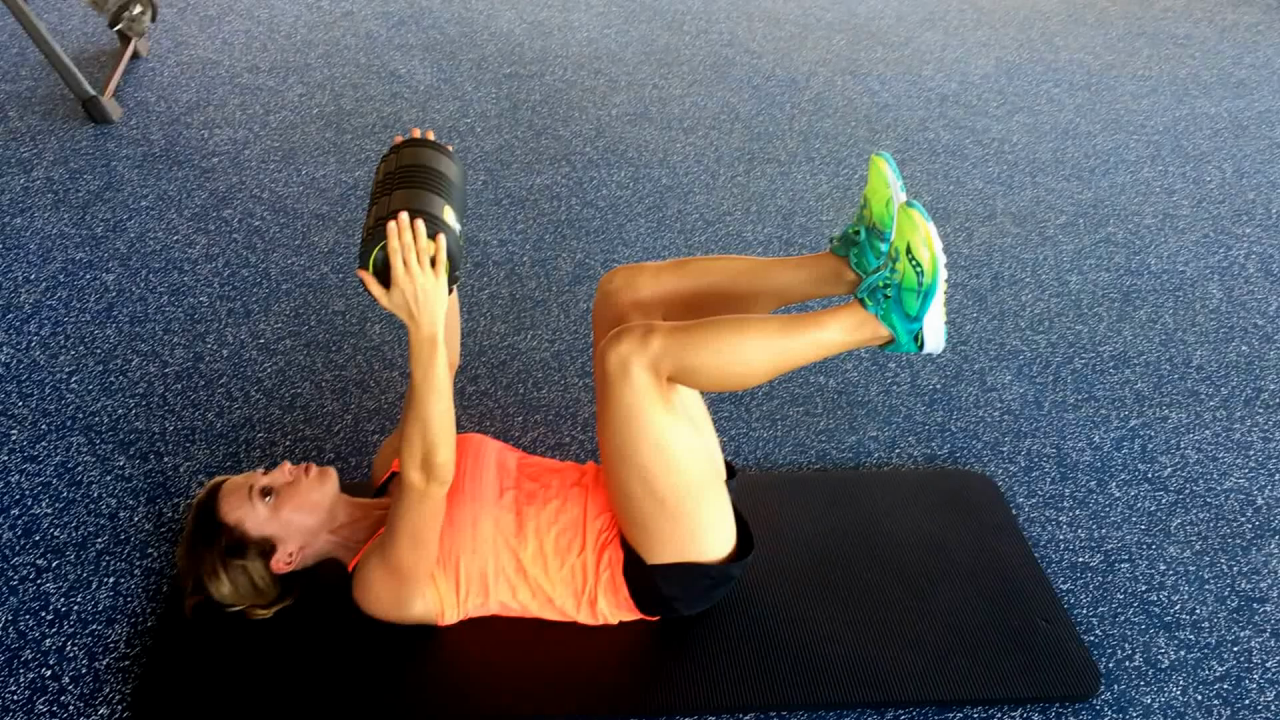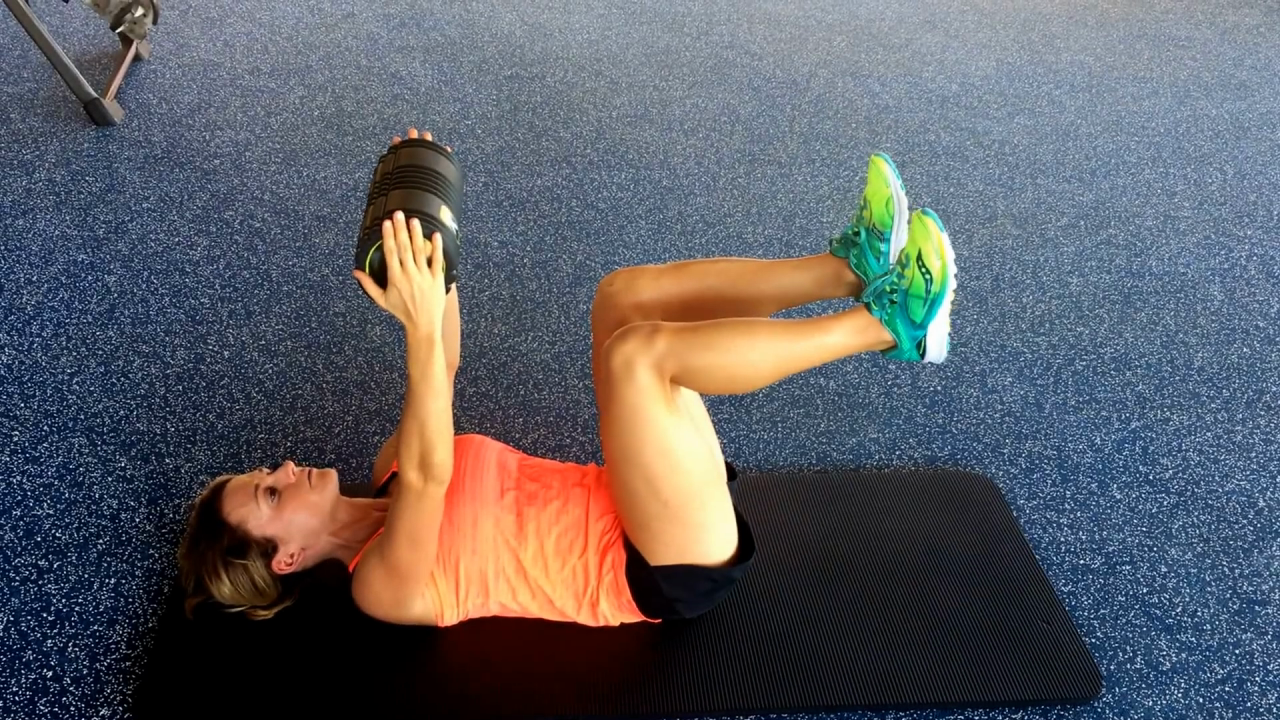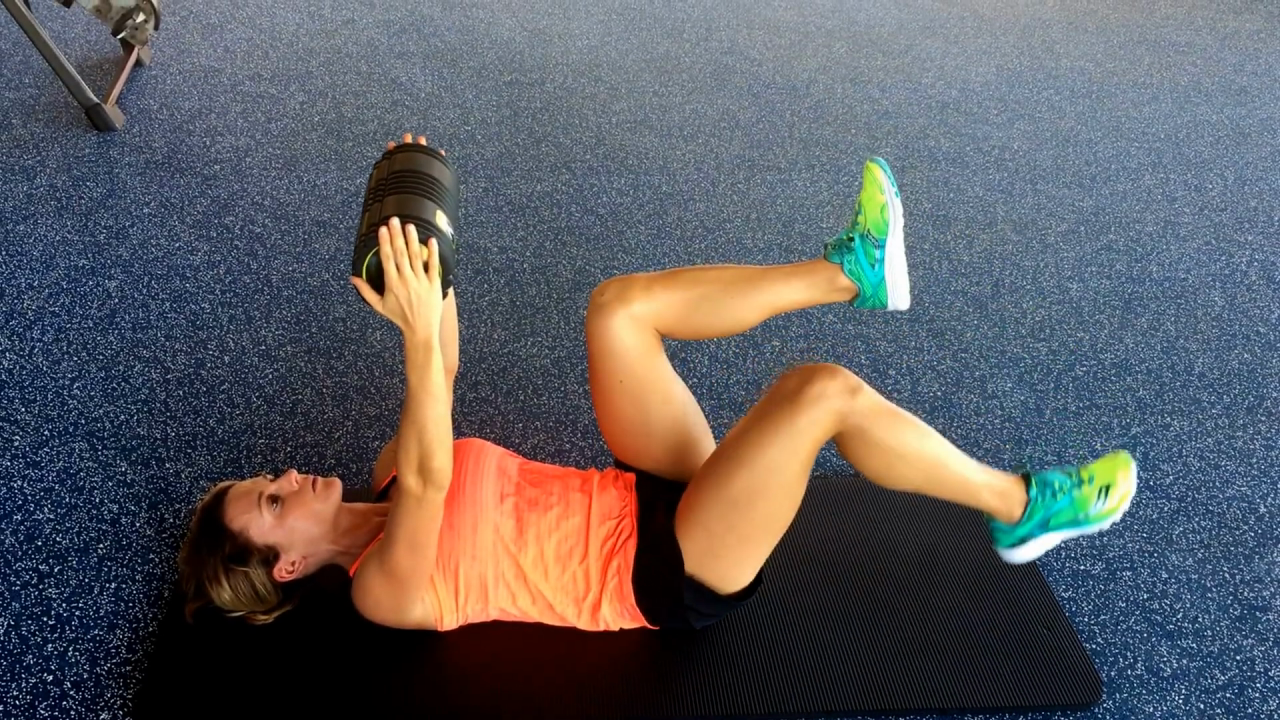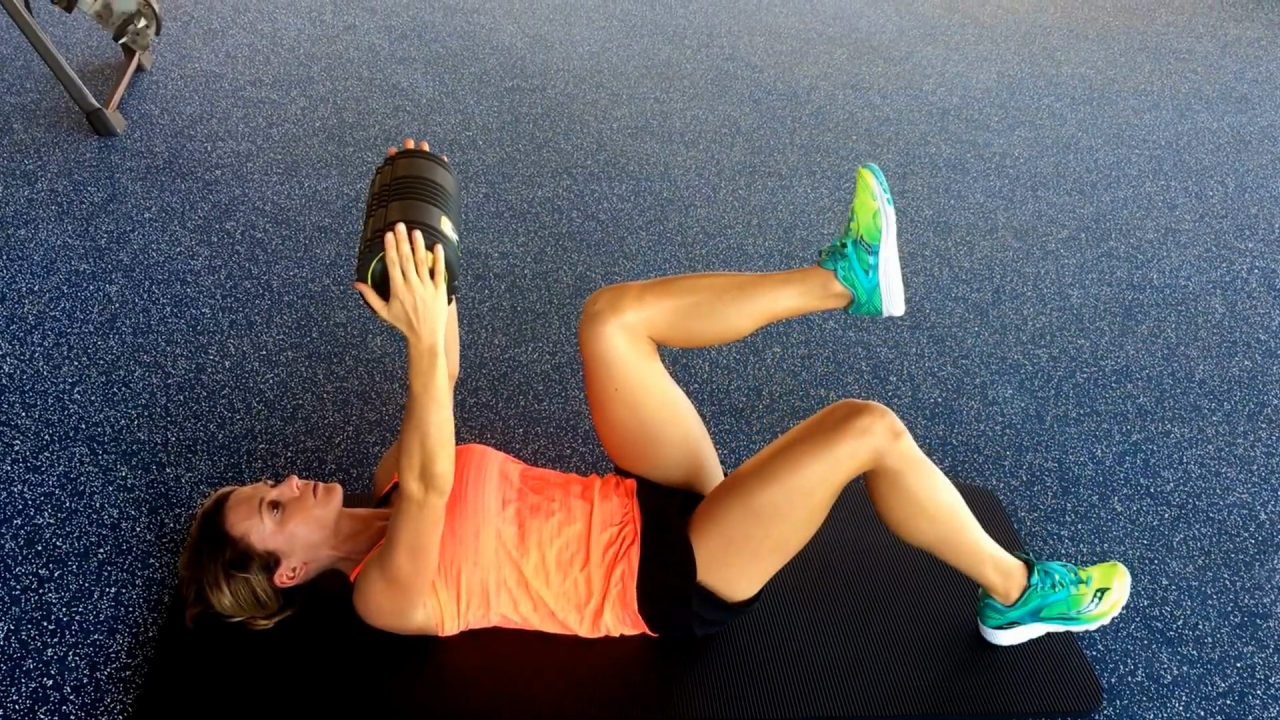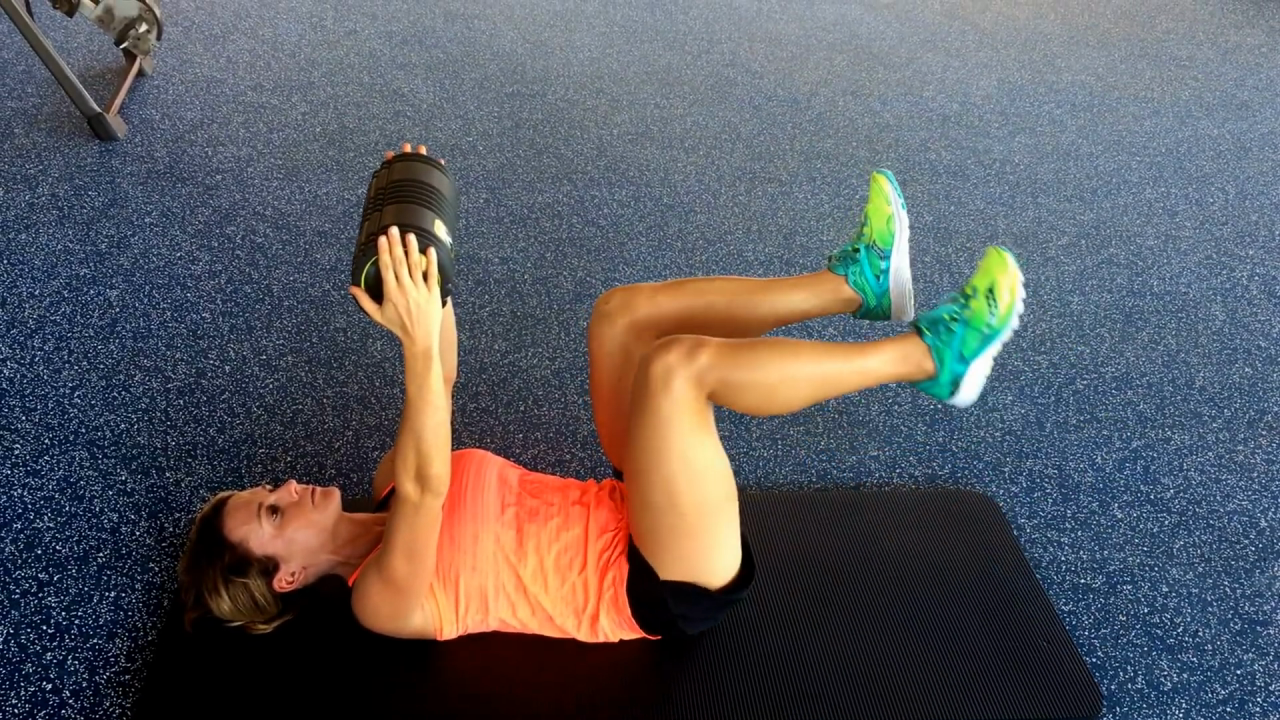
dt=1s
person 1, frame 1
left shoulder: (387, 476)
right shoulder: (385, 582)
left elbow: (440, 372)
right elbow: (436, 474)
left wrist: (434, 269)
right wrist: (422, 326)
left hip: (639, 504)
right hip: (669, 567)
left knee: (627, 291)
right knee: (634, 350)
left ankle: (849, 265)
right ankle: (881, 318)
person 1, frame 2
left shoulder: (388, 483)
right shoulder: (384, 582)
left elbow: (440, 373)
right elbow: (433, 471)
left wrist: (431, 252)
right wrist: (421, 325)
left hip: (644, 503)
right hip: (673, 569)
left knee: (627, 294)
right knee: (638, 351)
left ankle: (852, 266)
right ankle: (887, 325)
person 1, frame 3
left shoulder: (386, 488)
right shoulder: (387, 586)
left elbow: (442, 376)
right elbow: (435, 478)
left wrist: (427, 253)
right wrist: (416, 329)
left hip: (646, 500)
right hip: (672, 576)
left knee: (620, 305)
right knee: (824, 390)
left ankle: (852, 274)
right ankle: (1021, 509)
person 1, frame 4
left shoulder: (389, 494)
right shoulder: (388, 592)
left elbow: (434, 416)
right elbow: (435, 482)
left wrist: (428, 255)
right wrist: (423, 335)
left hip: (652, 503)
right hip: (677, 576)
left knee: (613, 314)
right knee: (867, 429)
left ankle: (845, 280)
right ankle: (1015, 592)
person 1, frame 5
left shoulder: (383, 500)
right shoulder: (386, 595)
left elbow: (439, 382)
right elbow: (430, 486)
left wrist: (422, 261)
right wrist: (418, 338)
left hip: (627, 518)
right hip: (670, 586)
left knee: (623, 313)
right knee: (679, 362)
left ankle: (856, 284)
right ankle: (931, 355)
